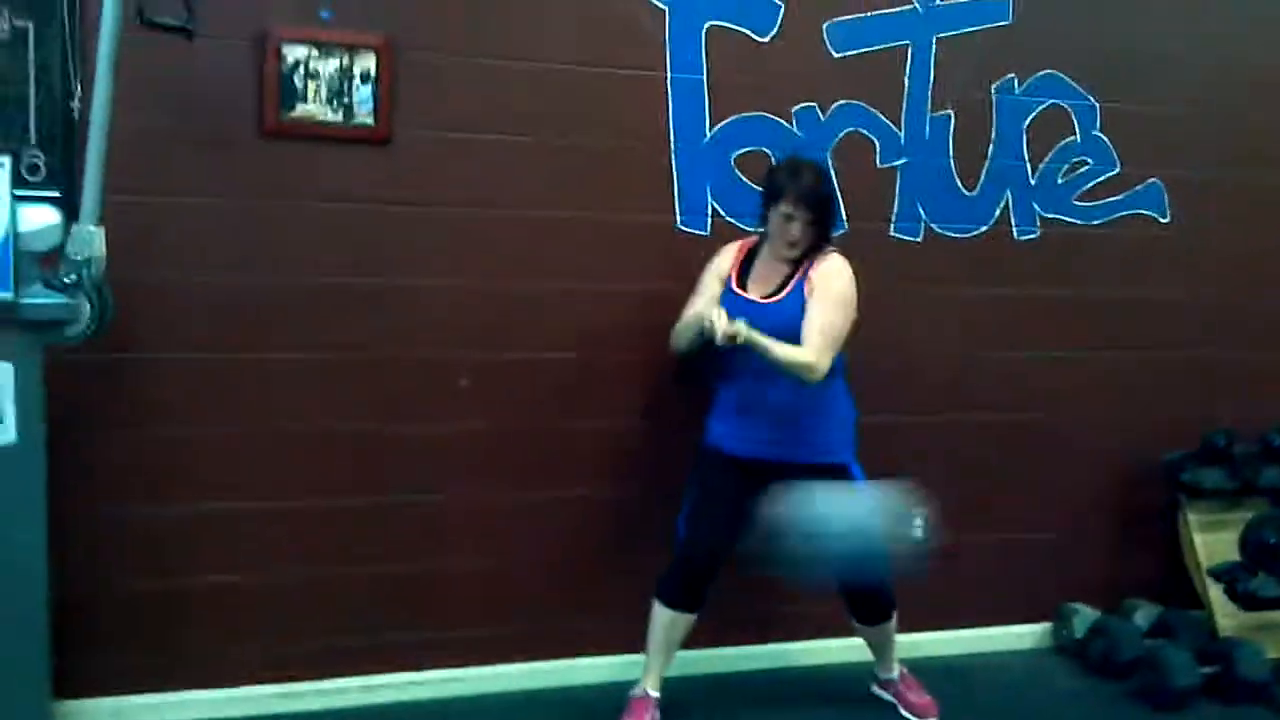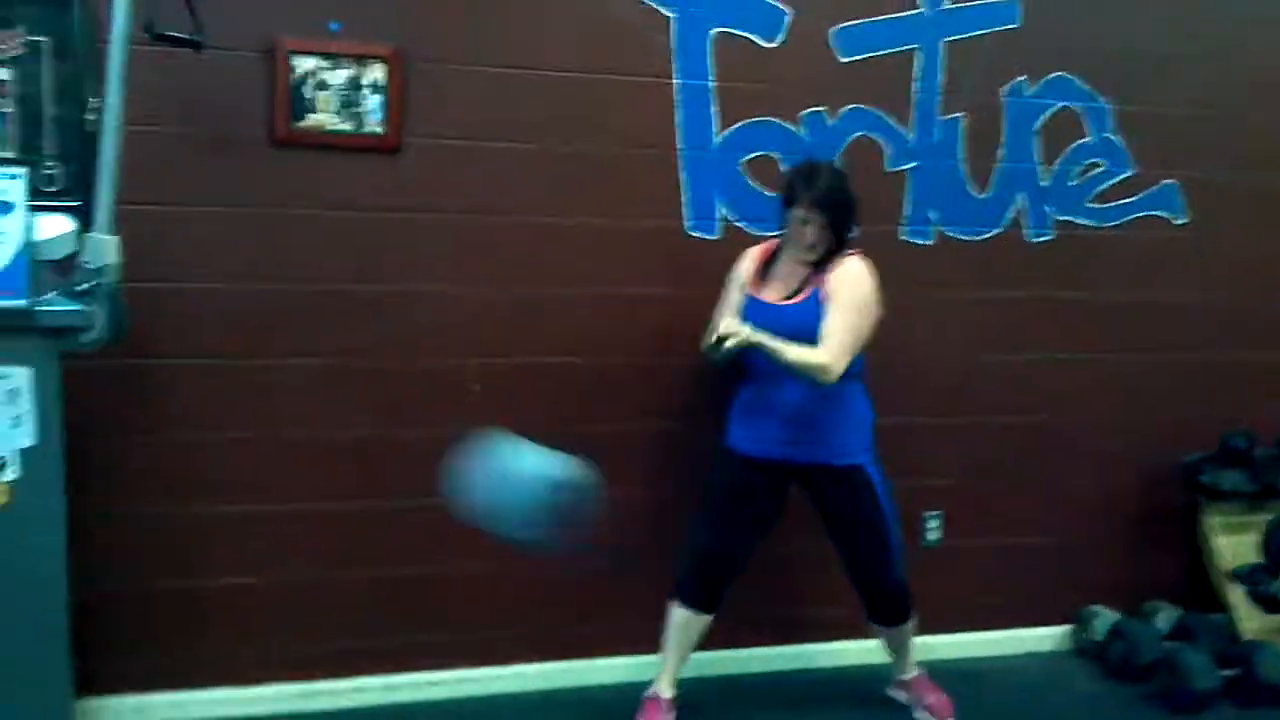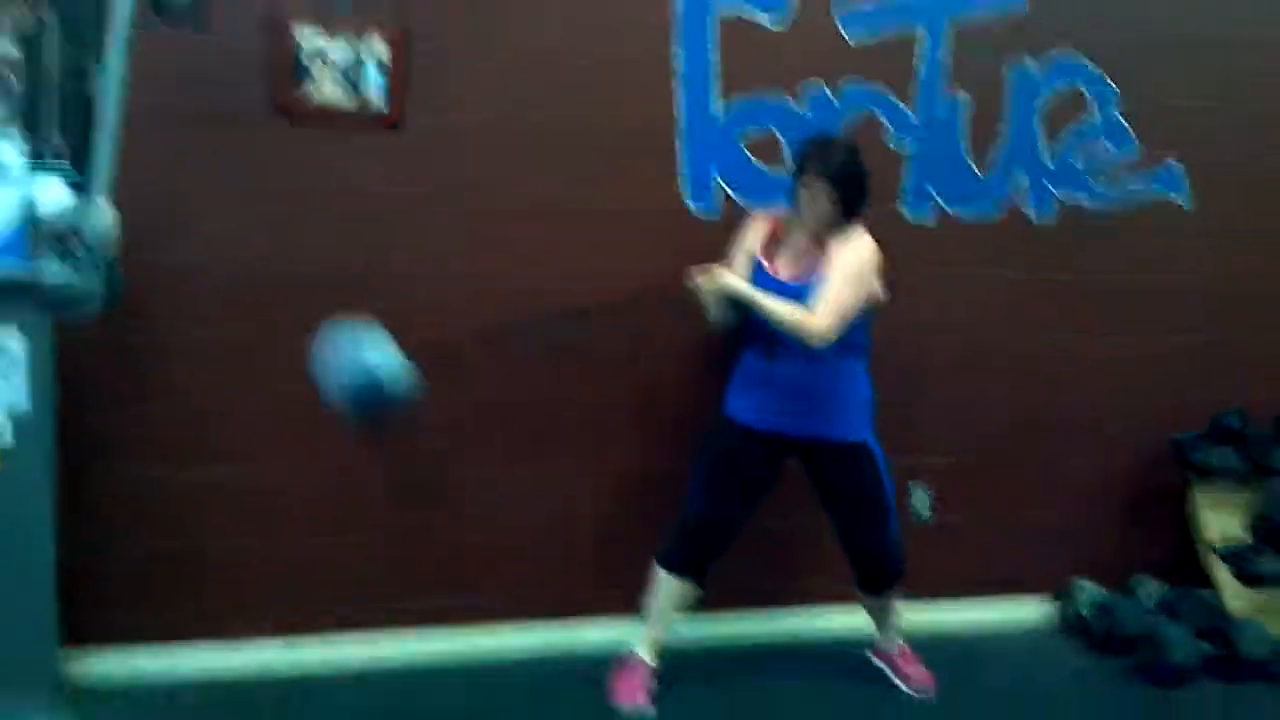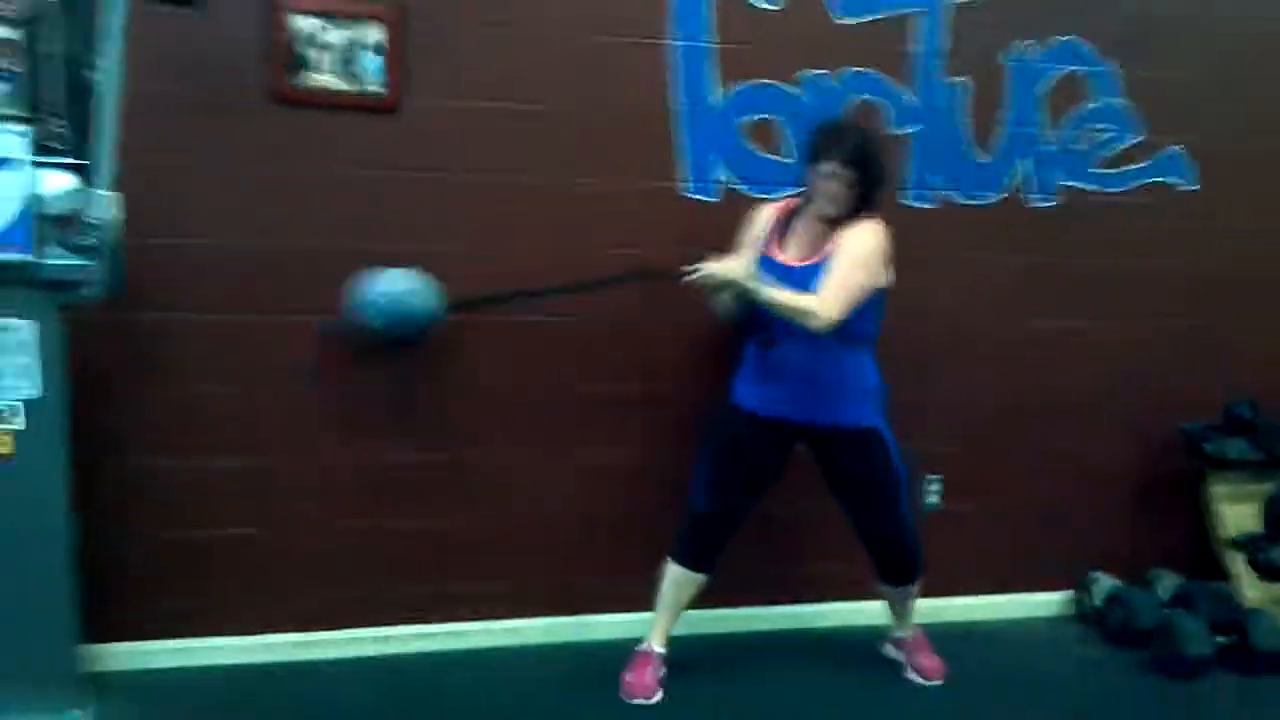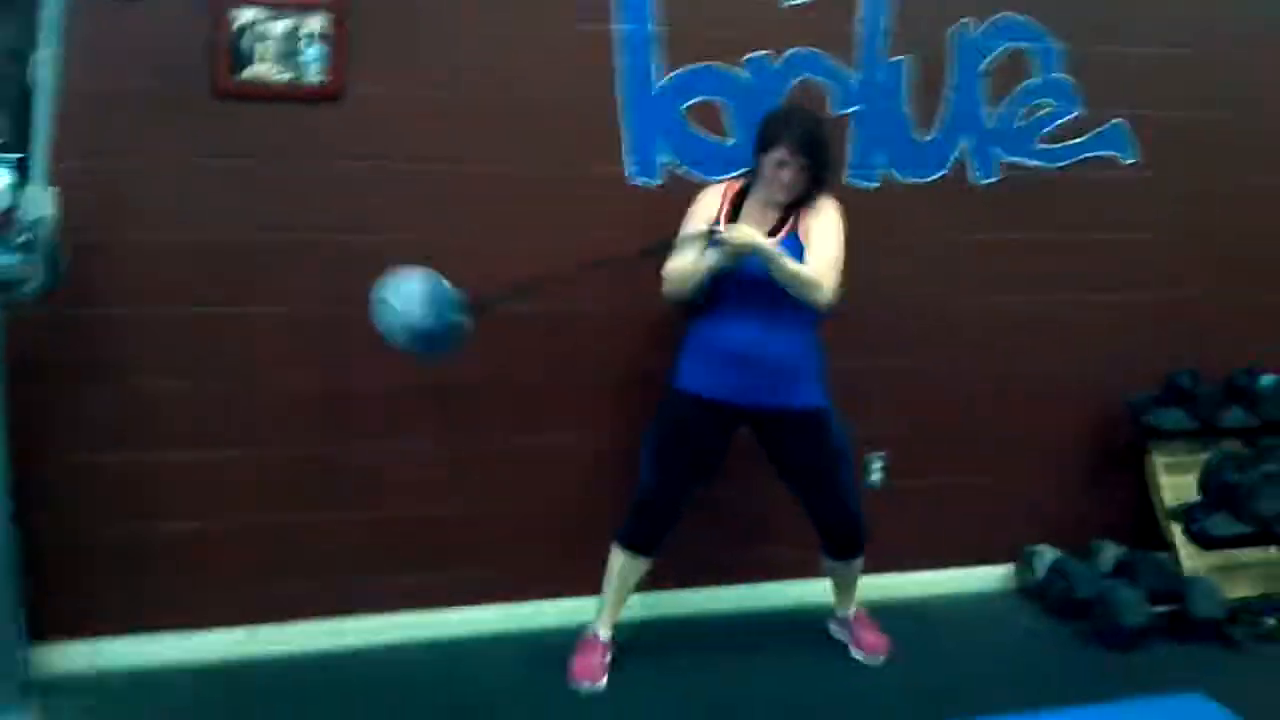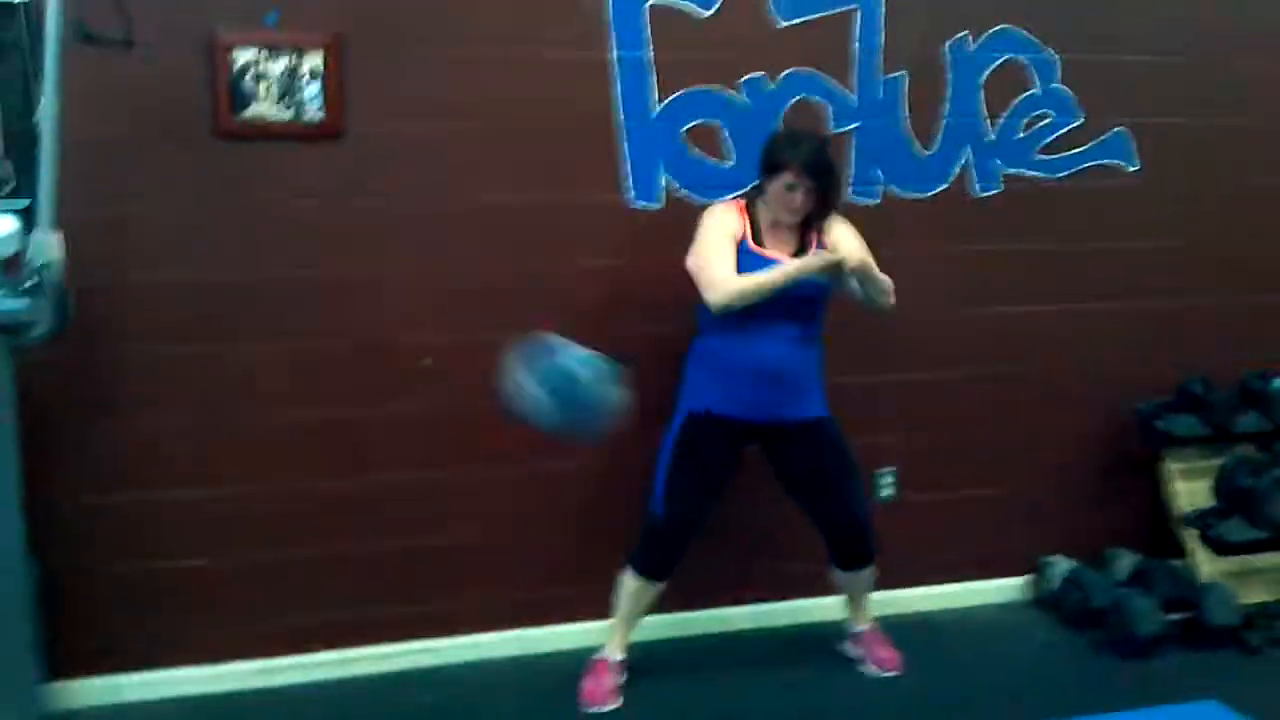
dt=0.1s
person 1, frame 1
left shoulder: (831, 270)
right shoulder: (730, 258)
left elbow: (813, 364)
right elbow: (681, 342)
left wrist: (747, 336)
right wrist: (702, 320)
left hip: (820, 449)
right hip: (735, 442)
left knee: (863, 574)
right knee: (691, 560)
left ankle: (890, 675)
person 1, frame 2
left shoulder: (852, 273)
right shoulder: (754, 261)
left elbow: (829, 366)
right elbow: (716, 347)
left wrist: (758, 338)
right wrist: (724, 334)
left hip: (837, 451)
right hip: (755, 444)
left knee: (882, 574)
right knee: (709, 561)
person 1, frame 3
left shoulder: (857, 247)
right shoulder: (760, 231)
left elbow: (818, 329)
right elbow: (723, 318)
left wrist: (747, 292)
right wrist: (720, 291)
left hip: (836, 424)
right hip: (754, 413)
left knee: (877, 547)
right knee: (699, 530)
left ankle: (889, 644)
right ankle: (642, 655)
person 1, frame 4
left shoulder: (866, 236)
right shoulder: (768, 219)
left elbow: (821, 314)
right elbow: (728, 309)
left wrist: (746, 281)
right wrist: (725, 285)
left hip: (845, 412)
right hip: (762, 401)
left knee: (893, 535)
right knee: (707, 520)
left ankle: (905, 636)
right ankle: (654, 648)
person 1, frame 5
left shoulder: (820, 212)
right shoulder: (716, 201)
left elbow: (821, 291)
right elbow: (675, 286)
left wrist: (759, 249)
right wrist: (712, 249)
left hip: (793, 394)
right hip: (707, 388)
left knee: (841, 509)
right knee: (654, 506)
left ankle: (848, 613)
right ankle: (600, 631)
person 1, frame 6
left shoulder: (832, 230)
right shoulder: (723, 219)
left elbow: (883, 298)
right elbow: (718, 296)
left wrist: (864, 270)
right wrist: (802, 268)
left hip: (797, 409)
right hip: (715, 406)
left knee: (850, 522)
right knee: (668, 529)
left ankle: (861, 630)
right ankle: (612, 654)
